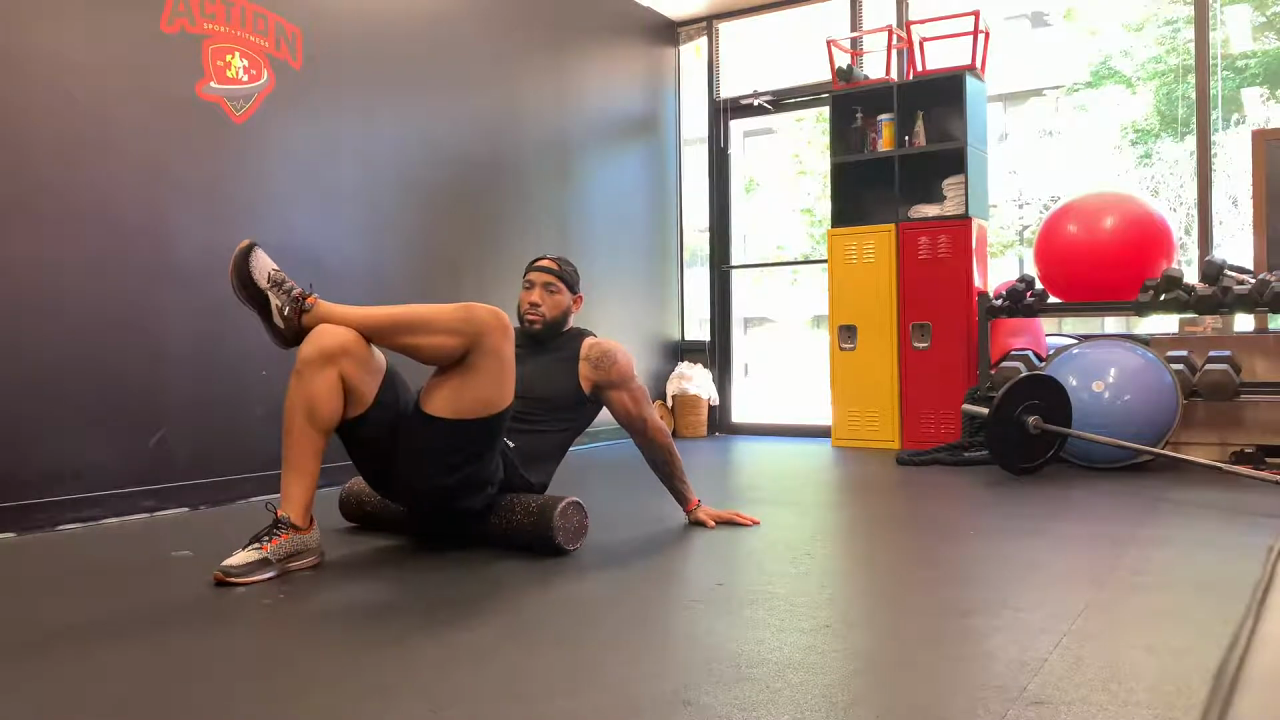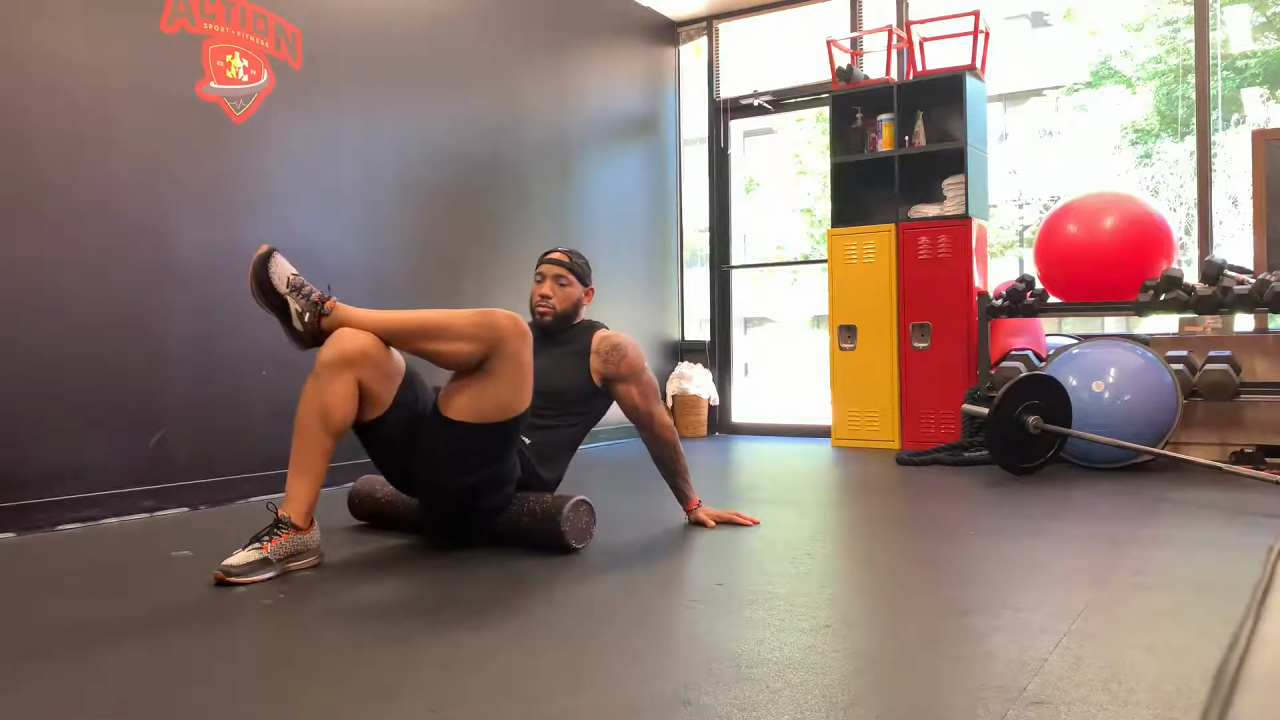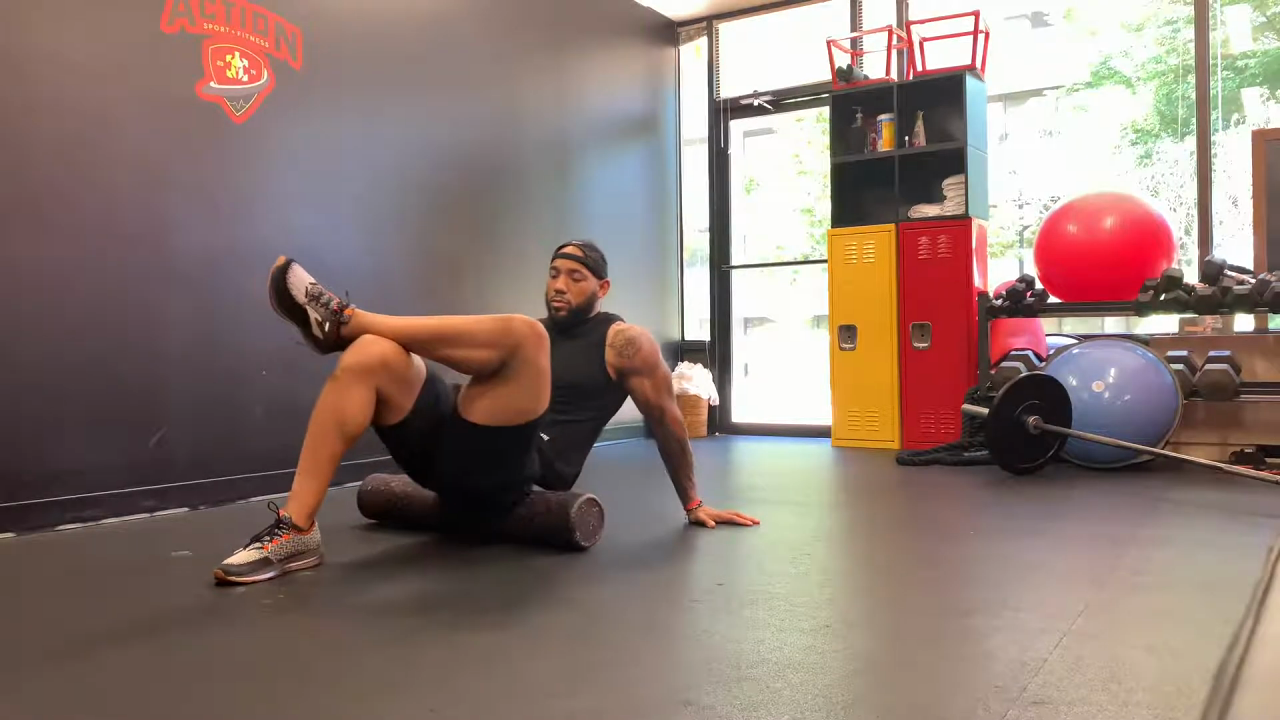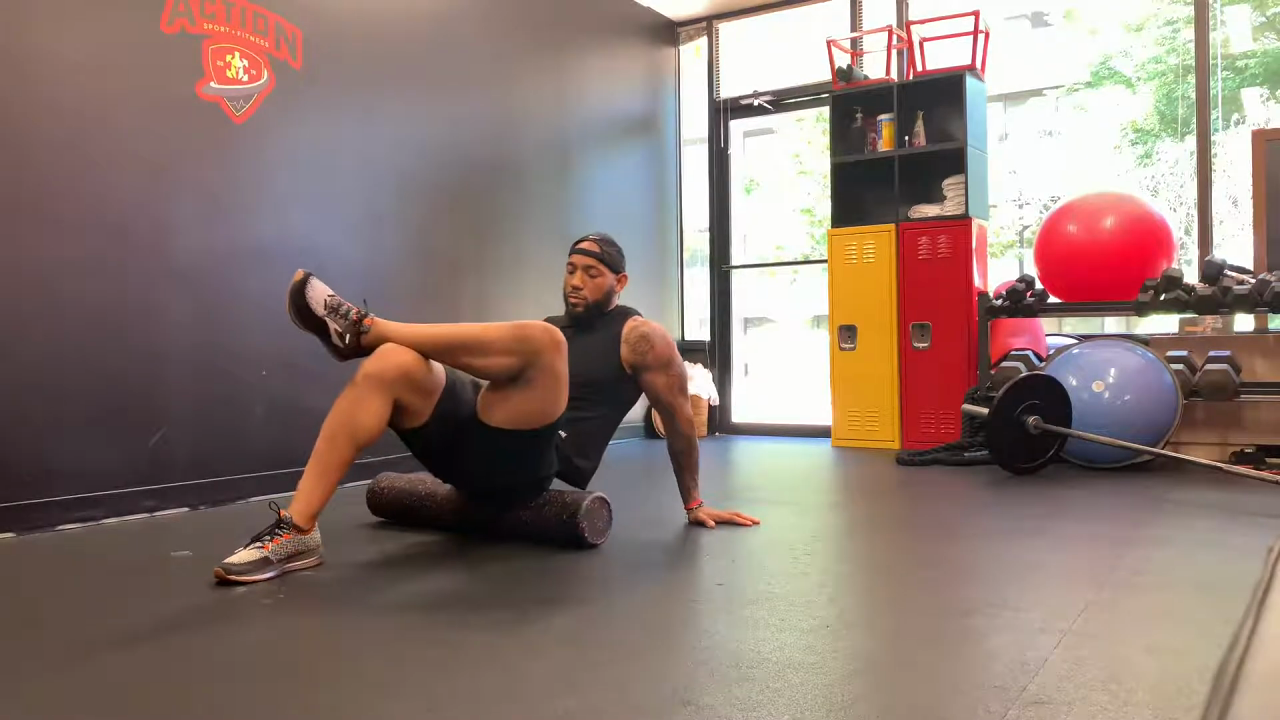
dt=0.2s
person 1, frame 1
left shoulder: (596, 357)
right shoulder: (505, 345)
left elbow: (649, 429)
left wrist: (690, 504)
left hip: (467, 474)
right hip: (413, 454)
left knee: (486, 322)
right knee: (329, 346)
left ankle: (303, 310)
right ankle: (294, 530)
person 1, frame 2
left shoulder: (608, 349)
right shoulder: (517, 347)
left elbow: (657, 424)
left wrist: (691, 503)
left hip: (484, 473)
right hip: (430, 449)
left knee: (504, 327)
right knee: (348, 350)
left ankle: (323, 312)
right ankle: (295, 530)
person 1, frame 3
left shoulder: (623, 342)
right shoulder: (538, 337)
left elbow: (666, 418)
left wrist: (693, 502)
left hip: (503, 469)
right hip: (451, 449)
left knee: (522, 334)
right knee: (372, 356)
left ankle: (344, 319)
right ankle: (296, 531)
person 1, frame 4
left shoulder: (640, 337)
right shoulder: (556, 327)
left elbow: (678, 416)
left wrist: (693, 502)
left hip: (523, 464)
right hip: (472, 442)
left knee: (540, 339)
right knee: (392, 365)
left ankle: (364, 328)
right ankle: (297, 530)
